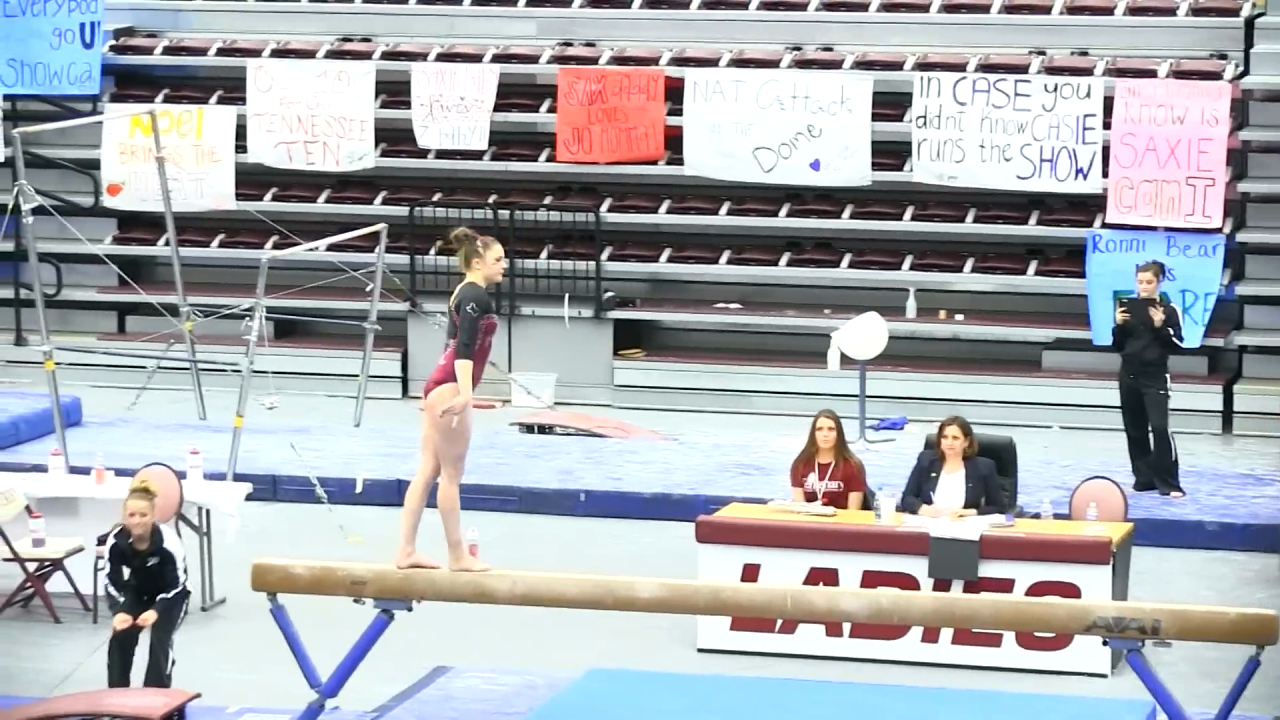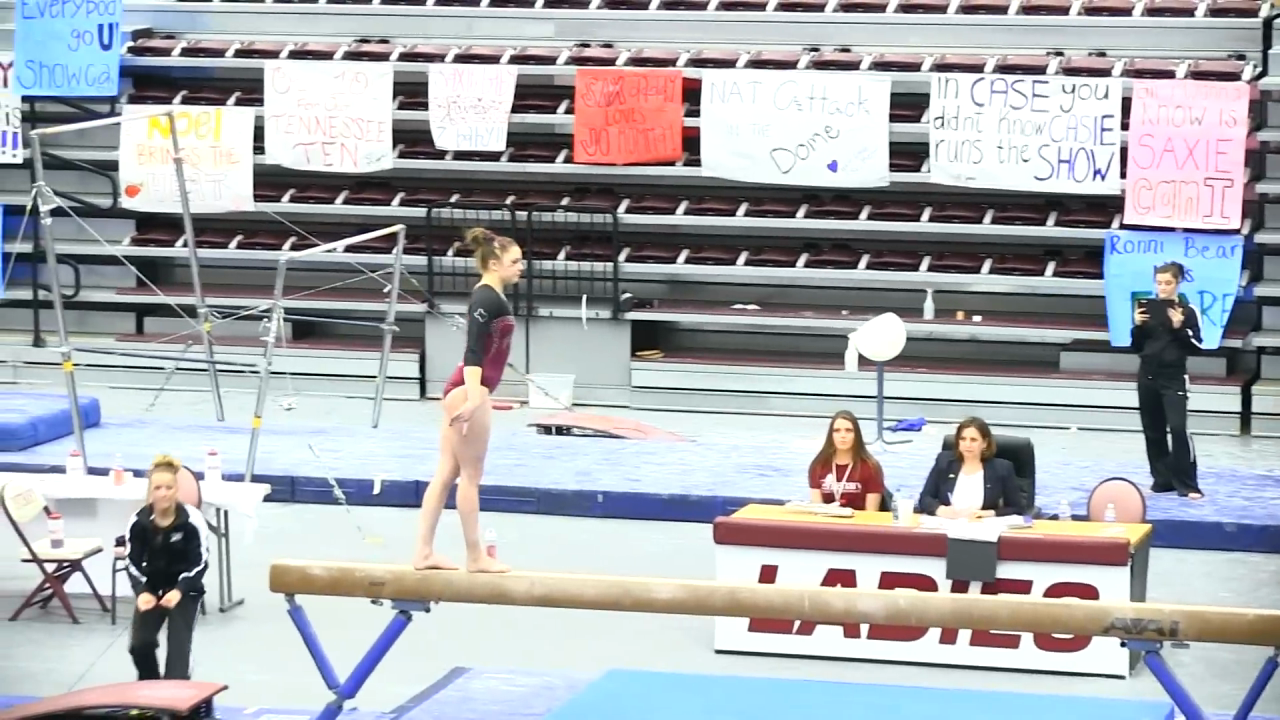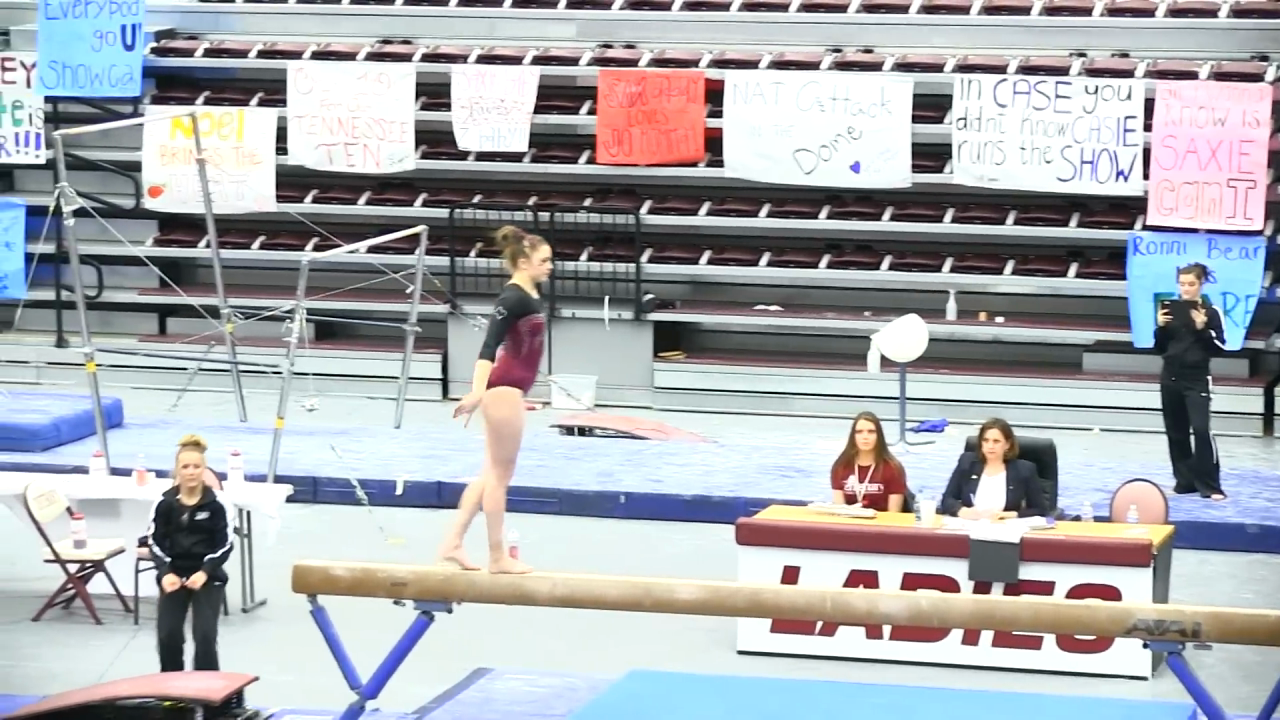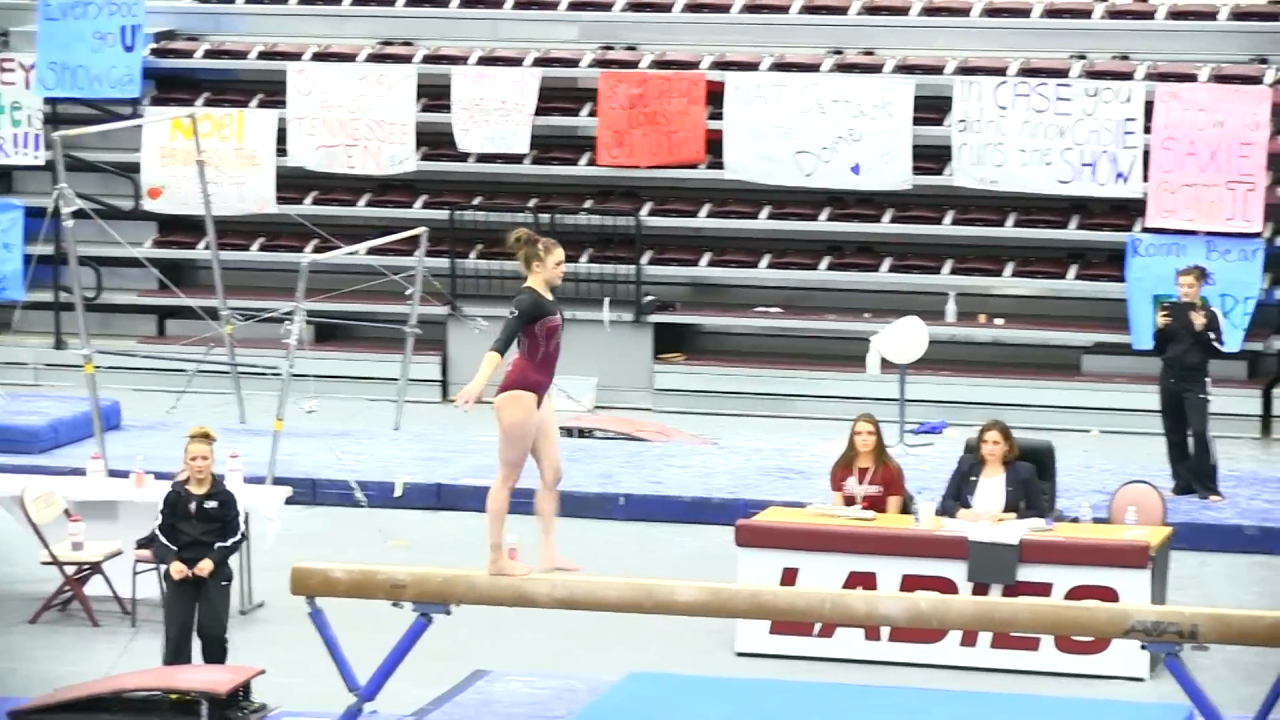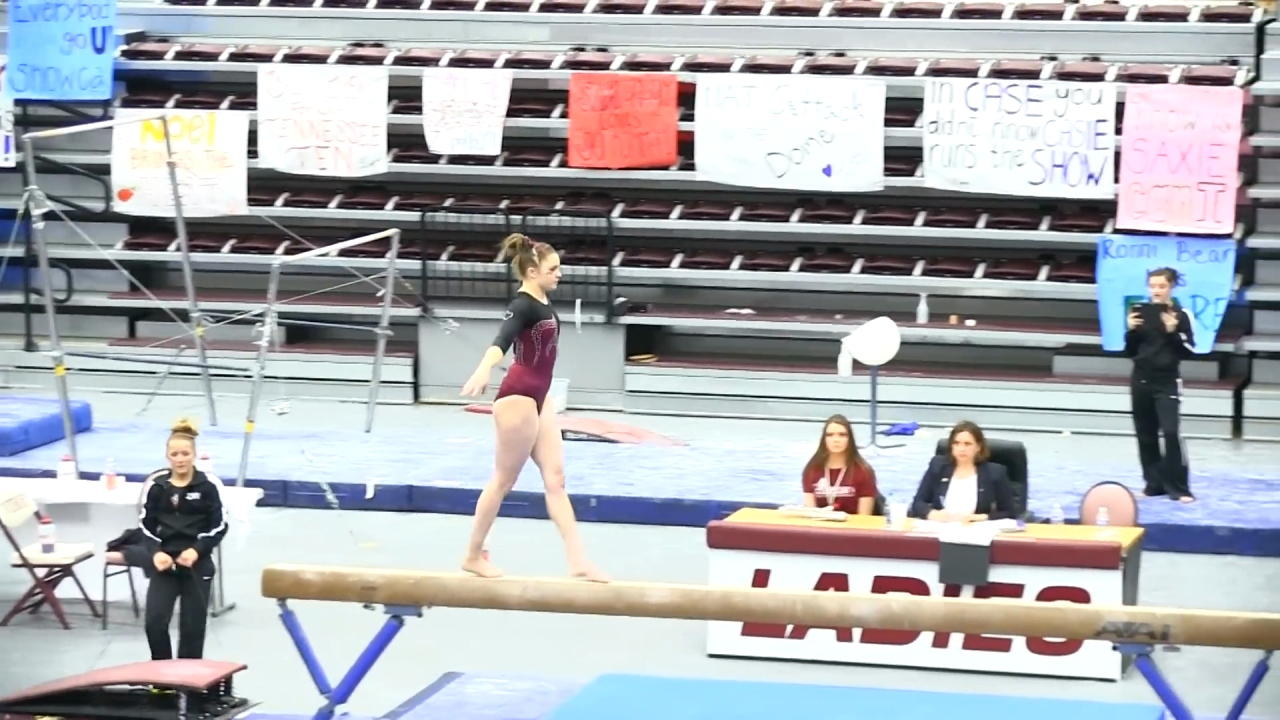
dt=0.2s
person 1, frame 1
left shoulder: (466, 292)
right shoulder: (475, 296)
right elbow: (464, 346)
right wrist: (465, 392)
left hip: (442, 385)
right hip: (451, 386)
left knee: (428, 471)
right knee: (451, 474)
left ankle: (407, 550)
right ankle: (458, 555)
person 1, frame 2
left shoulder: (493, 295)
right shoulder: (487, 299)
right elbow: (474, 350)
right wrist: (473, 397)
left hip: (466, 389)
right hip: (470, 390)
left knee: (446, 473)
right knee: (470, 475)
left ankle: (424, 551)
right ankle: (476, 556)
person 1, frame 3
left shoulder: (529, 294)
right shoulder: (513, 298)
right elbow: (489, 346)
right wrist: (476, 390)
left hip: (513, 391)
right hip: (505, 391)
left knee: (492, 473)
right knee: (501, 476)
left ankle: (452, 544)
right ankle: (497, 557)
person 1, frame 4
left shoulder: (544, 297)
right shoulder: (526, 300)
right elbow: (501, 343)
right wrist: (478, 382)
left hip: (535, 394)
right hip: (517, 394)
left knee: (552, 474)
right knee: (508, 476)
left ankle: (549, 552)
right ankle: (497, 557)
person 1, frame 5
left shoulder: (540, 302)
right shoulder: (522, 306)
right elbow: (502, 338)
right wrist: (482, 372)
left hip: (537, 399)
right hip: (518, 398)
left knee: (556, 480)
right knee: (503, 481)
left ankle: (578, 560)
right ankle: (474, 555)
person 2, frame 1
left shoulder: (1168, 310)
right shoulder: (1128, 307)
left elbow: (1177, 345)
right elbow: (1118, 346)
left wrist: (1160, 327)
right wrist: (1118, 325)
left hip: (1155, 377)
right hip: (1129, 376)
left knee: (1160, 427)
right knee: (1135, 429)
left ankle: (1169, 482)
right ankle: (1144, 477)
person 2, frame 2
left shoulder: (1187, 311)
right shoulder: (1147, 308)
left elbow: (1196, 346)
right elbow: (1137, 347)
left wrist: (1179, 328)
right wrist: (1137, 326)
left hip: (1173, 378)
right hip: (1148, 377)
left knee: (1178, 429)
right knee: (1153, 431)
left ankle: (1187, 483)
right ankle: (1162, 478)
person 2, frame 3
left shoulder: (1210, 312)
right shoulder: (1170, 310)
left elbow: (1219, 347)
right elbow: (1160, 348)
left wrist: (1202, 329)
right wrist: (1160, 327)
left hip: (1196, 380)
right hip: (1170, 378)
left knee: (1201, 430)
right knee: (1176, 432)
left ankle: (1209, 485)
right ankle: (1185, 480)
person 2, frame 4
left shoulder: (1209, 314)
right shoulder: (1170, 312)
left elbow: (1217, 350)
right elbow: (1159, 350)
left wrist: (1201, 331)
right wrist: (1159, 329)
left hip: (1195, 381)
right hip: (1170, 379)
left knee: (1199, 431)
right knee: (1174, 433)
left ankle: (1207, 486)
right ankle: (1183, 481)
person 2, frame 5
left shoulder: (1180, 316)
right shoulder: (1140, 313)
left elbow: (1188, 351)
right elbow: (1130, 351)
left wrist: (1173, 332)
right wrist: (1131, 330)
left hip: (1166, 382)
right hip: (1141, 380)
left knee: (1171, 432)
right knee: (1146, 434)
left ankle: (1178, 487)
right ankle: (1155, 482)
person 3, frame 1
left shoulder: (168, 541)
right shoulder: (117, 541)
left elbow: (177, 584)
right elbow: (112, 581)
left wrist: (155, 611)
right wrist: (118, 611)
left hip: (168, 596)
right hip: (136, 592)
left knee: (160, 643)
right knee: (120, 638)
person 3, frame 2
left shoulder: (192, 520)
right shoulder: (139, 521)
left elbow: (200, 563)
right elbow: (133, 562)
left wrist: (179, 590)
right wrist: (141, 591)
left hip: (185, 589)
right hip: (152, 587)
left knee: (179, 645)
right knee: (140, 644)
person 3, frame 3
left shoulder: (217, 503)
right shoulder: (164, 502)
left elbow: (225, 545)
right elbow: (155, 543)
left wrist: (205, 572)
right wrist: (165, 572)
left hip: (207, 576)
right hip: (174, 575)
left knee: (205, 633)
right knee: (168, 636)
person 3, frame 4
left shoulder: (225, 495)
right shoulder: (174, 494)
left elbow: (236, 535)
right elbow: (162, 533)
left wrist: (213, 560)
right wrist: (171, 561)
left hip: (214, 571)
right hip: (180, 570)
left knee: (212, 631)
right knee: (176, 632)
person 3, frame 5
left shoulder: (208, 486)
right shoulder: (156, 486)
left elbow: (220, 526)
right elbow: (146, 525)
left wrist: (197, 549)
right wrist: (155, 551)
left hip: (197, 564)
right hip: (164, 564)
left knee: (191, 627)
right knee: (154, 623)
